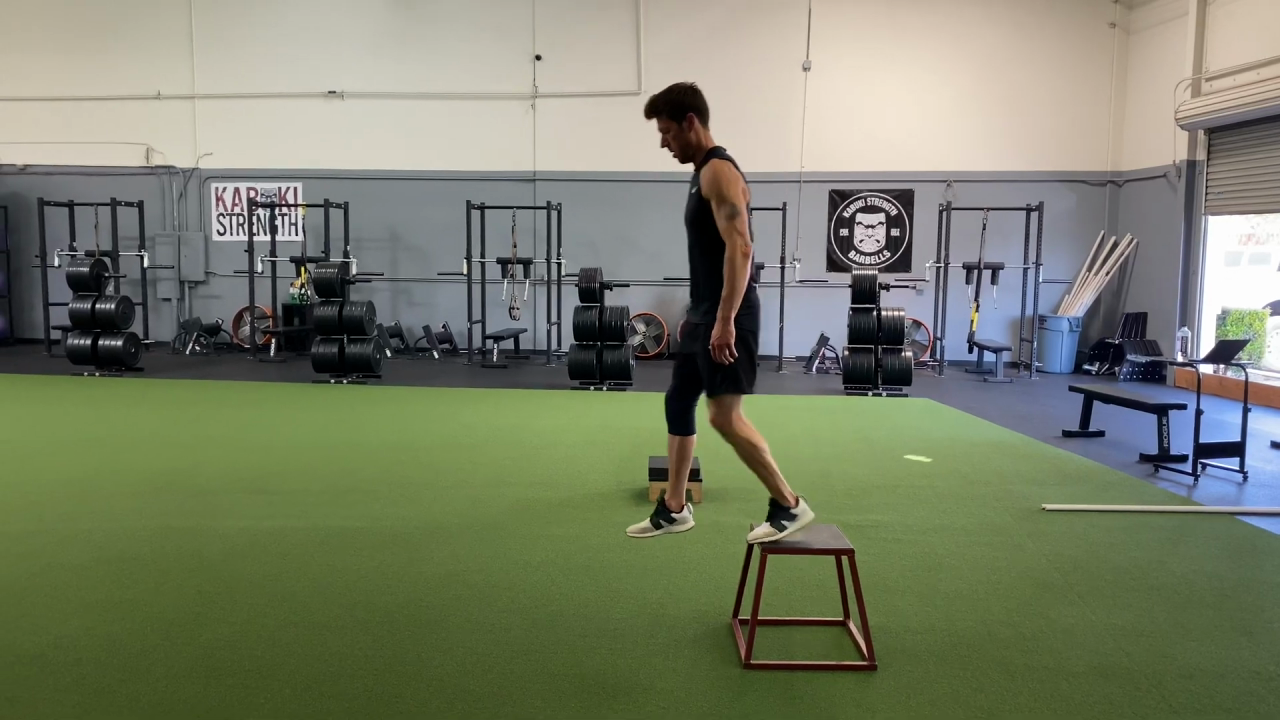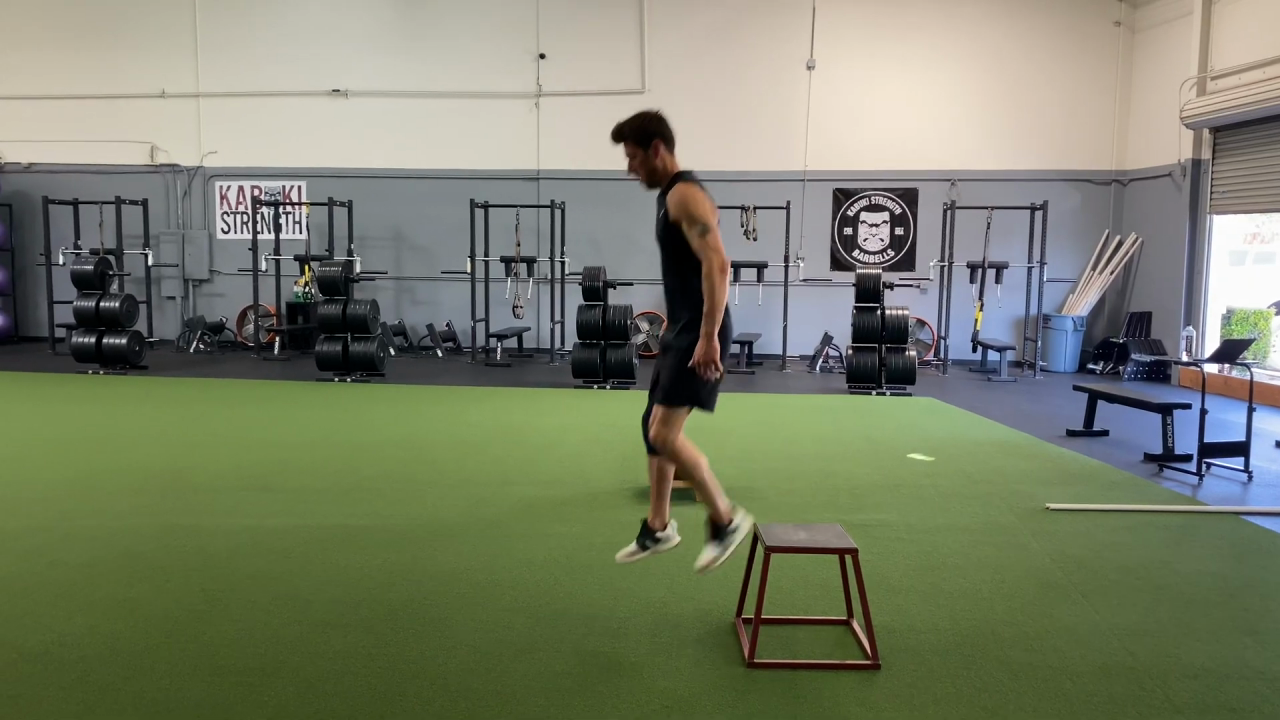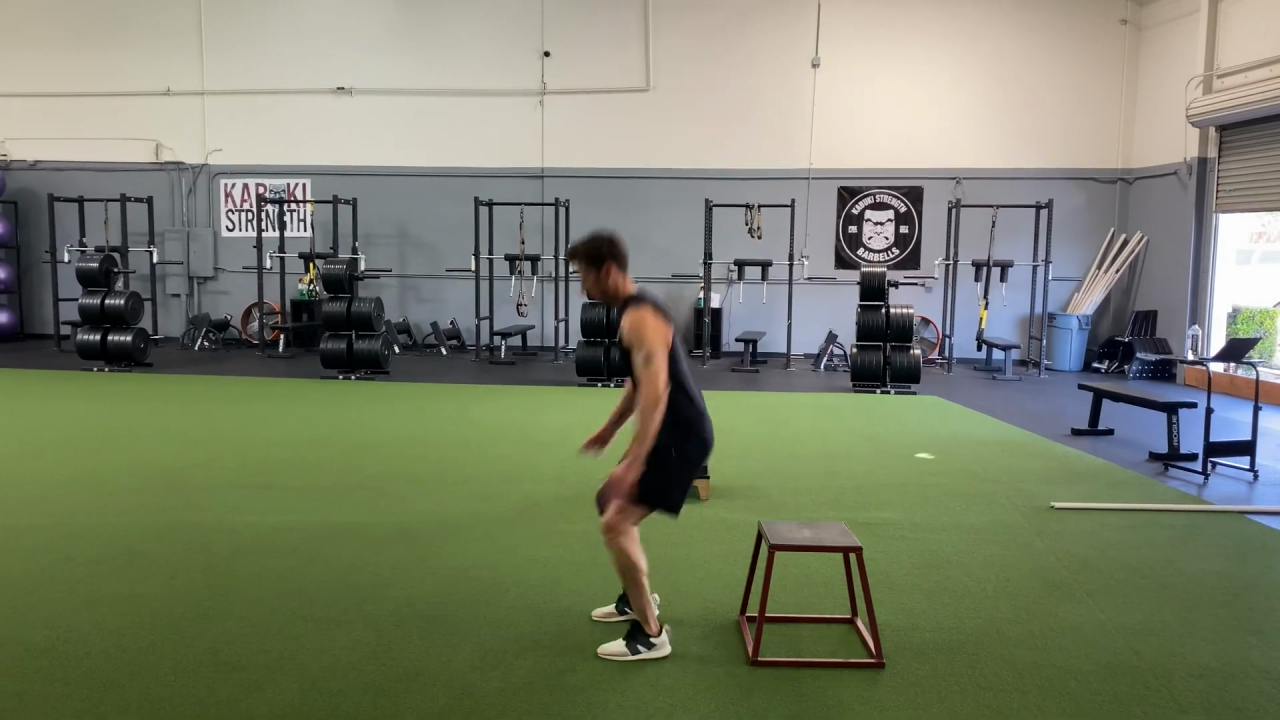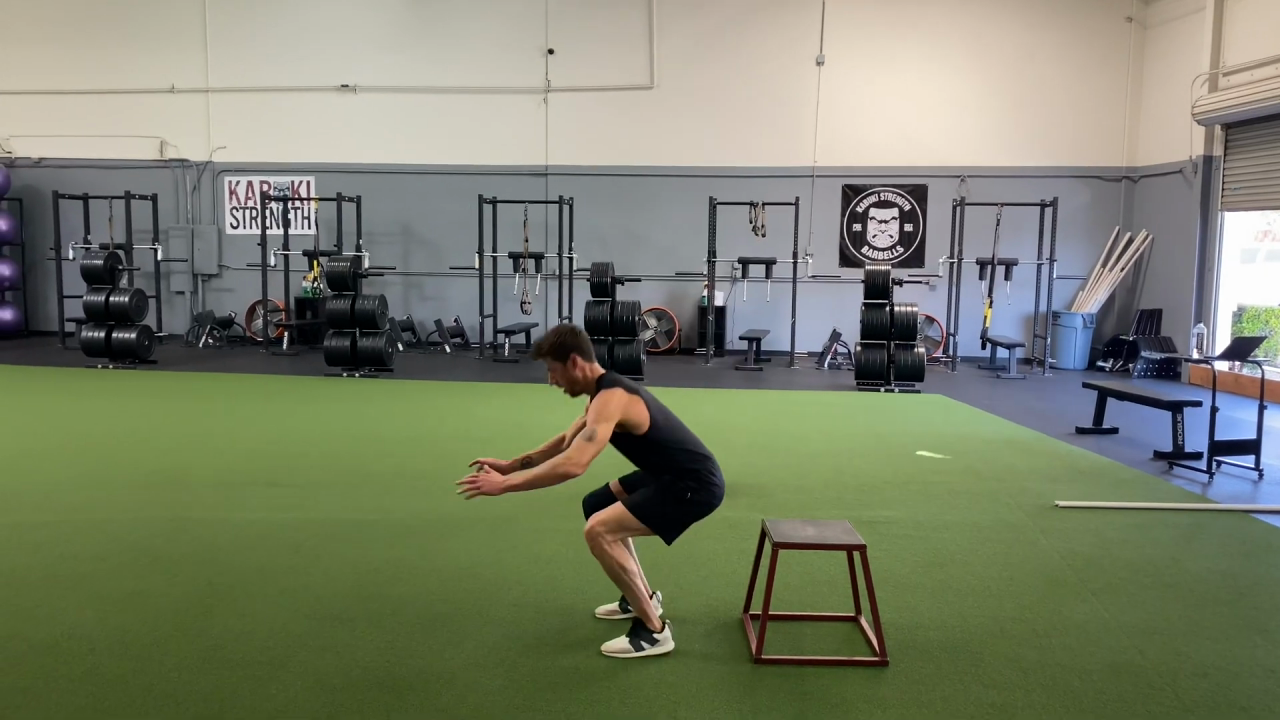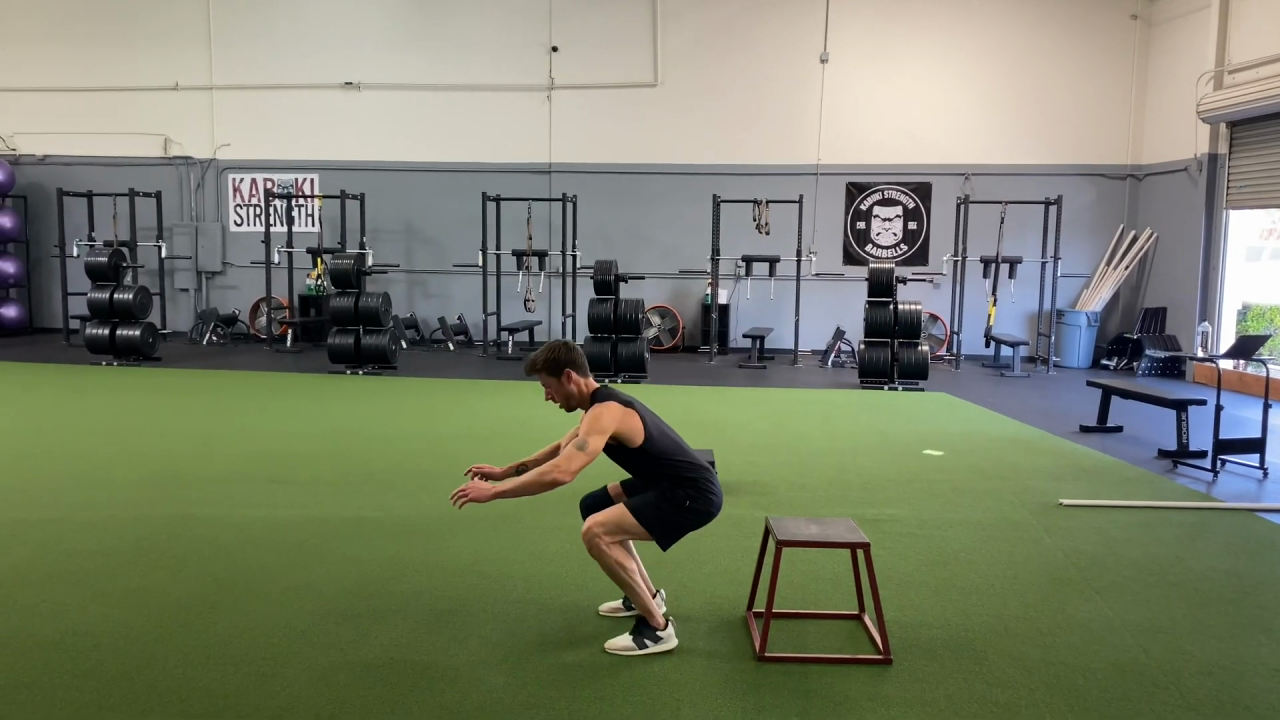
dt=0.2s
person 1, frame 1
left shoulder: (717, 171)
right shoulder: (703, 173)
left elbow: (739, 249)
left wrist: (726, 320)
left hip: (726, 316)
right hip: (704, 314)
left knee: (724, 417)
right knee: (677, 404)
left ankle: (788, 504)
right ankle: (673, 509)
person 1, frame 2
left shoulder: (684, 194)
right shoulder: (672, 193)
left elbow: (716, 265)
left wrist: (709, 336)
left hip: (699, 334)
right hip: (683, 330)
left knee: (664, 434)
right knee: (653, 425)
left ankle: (725, 519)
right ankle: (658, 527)
person 1, frame 3
left shoulder: (638, 318)
right shoulder: (637, 311)
left elbow: (655, 392)
left wrist: (632, 464)
right wrist: (609, 429)
left hip: (679, 440)
right hip: (672, 433)
left knee: (616, 523)
right knee: (611, 502)
left ankle: (650, 634)
right ankle: (633, 598)
person 1, frame 4
left shoulder: (608, 401)
right shoulder: (608, 391)
left elbow: (572, 465)
right elbow: (567, 442)
left wrist: (505, 486)
right wrist: (510, 466)
left hip: (696, 484)
right hip: (680, 473)
left knee: (598, 531)
right knee: (598, 509)
left ankle: (653, 631)
right ankle: (642, 596)
person 1, frame 5
left shoulder: (603, 413)
right shoulder: (603, 403)
left elbow: (560, 472)
right elbow: (561, 450)
left wrist: (493, 491)
right wrist: (503, 472)
left hip: (695, 494)
right hip: (675, 483)
left knee: (596, 532)
right knee: (593, 507)
left ankle: (657, 628)
right ankle: (647, 595)
